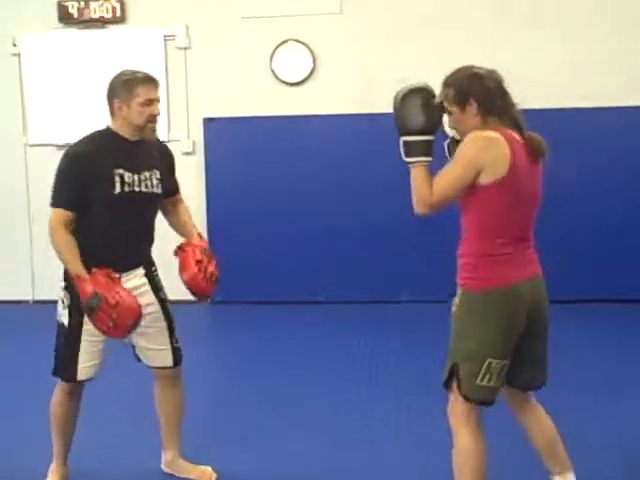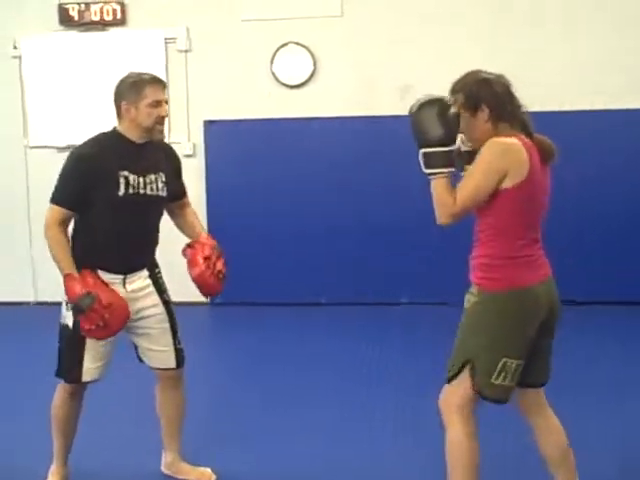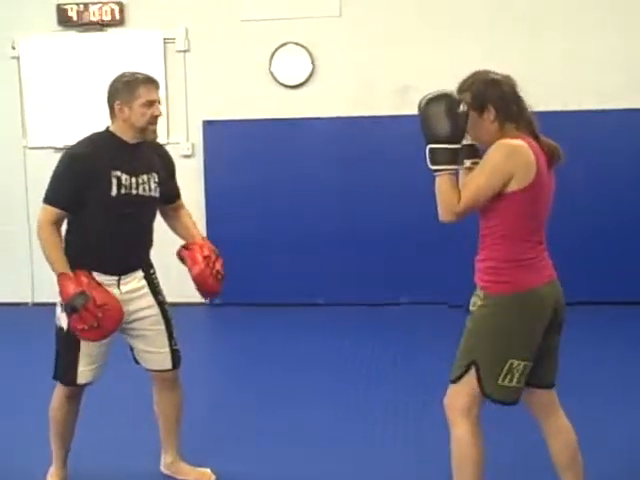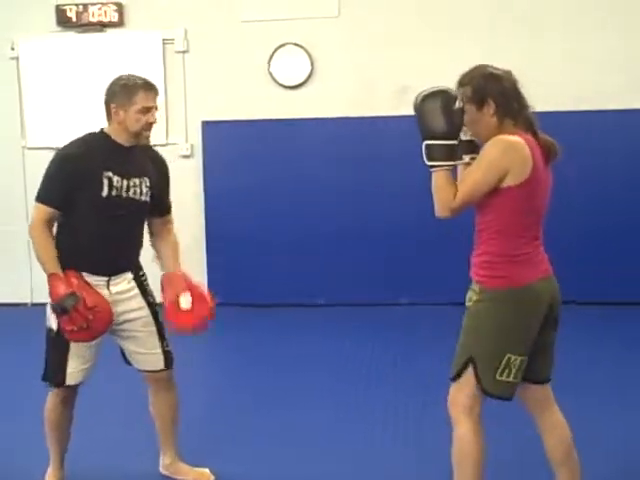
dt=0.2s
person 1, frame 1
left shoulder: (482, 143)
right shoulder: (526, 147)
left elbow: (425, 202)
left wrist: (416, 140)
right wrist: (461, 152)
left hip: (489, 294)
right hip: (527, 288)
left knee: (462, 413)
right knee: (521, 399)
person 1, frame 2
left shoulder: (500, 149)
right shoulder: (531, 149)
left elbow: (448, 213)
left wrist: (435, 151)
right wrist: (463, 158)
left hip: (503, 295)
right hip: (536, 290)
left knee: (454, 406)
right knee: (532, 401)
person 1, frame 3
left shoulder: (508, 152)
right shoulder: (532, 149)
left elbow: (451, 210)
right elbow: (478, 197)
left wrist: (441, 147)
right wrist: (466, 154)
left hip: (509, 298)
right hip: (540, 291)
left knee: (459, 405)
right knee: (543, 403)
person 1, frame 4
left shoulder: (505, 148)
right shoulder: (530, 146)
left elbow: (447, 206)
right elbow: (474, 193)
left wrist: (438, 143)
right wrist: (463, 149)
left hip: (505, 294)
right hip: (536, 287)
left knee: (462, 405)
right knee: (538, 398)
person 2, frame 1
left shoulder: (159, 153)
right shoulder: (83, 156)
left elbow: (172, 203)
right elbow: (59, 226)
left wrist: (194, 241)
right wrist: (85, 282)
left hip: (140, 277)
right hip: (92, 282)
left knee: (169, 369)
right knee: (71, 381)
person 2, frame 2
left shoulder: (165, 156)
right shoulder: (89, 157)
left elbow: (180, 205)
right elbow: (55, 224)
left wrist: (202, 241)
right wrist: (74, 282)
left hip: (144, 279)
right hip: (94, 283)
left knee: (171, 371)
right knee: (73, 382)
person 2, frame 3
left shoulder: (159, 157)
right shoulder: (82, 157)
left elbow: (173, 208)
right elbow: (47, 224)
left wrist: (198, 243)
right wrist: (67, 281)
left hip: (139, 281)
right hip: (89, 284)
left knee: (167, 373)
right knee: (71, 384)
person 2, frame 4
left shoulder: (153, 163)
right shoulder: (74, 158)
left elbow: (161, 226)
right elbow: (40, 223)
left wrist: (175, 274)
right wrist: (58, 281)
left hip: (129, 283)
left knee: (161, 374)
right knee: (64, 387)
